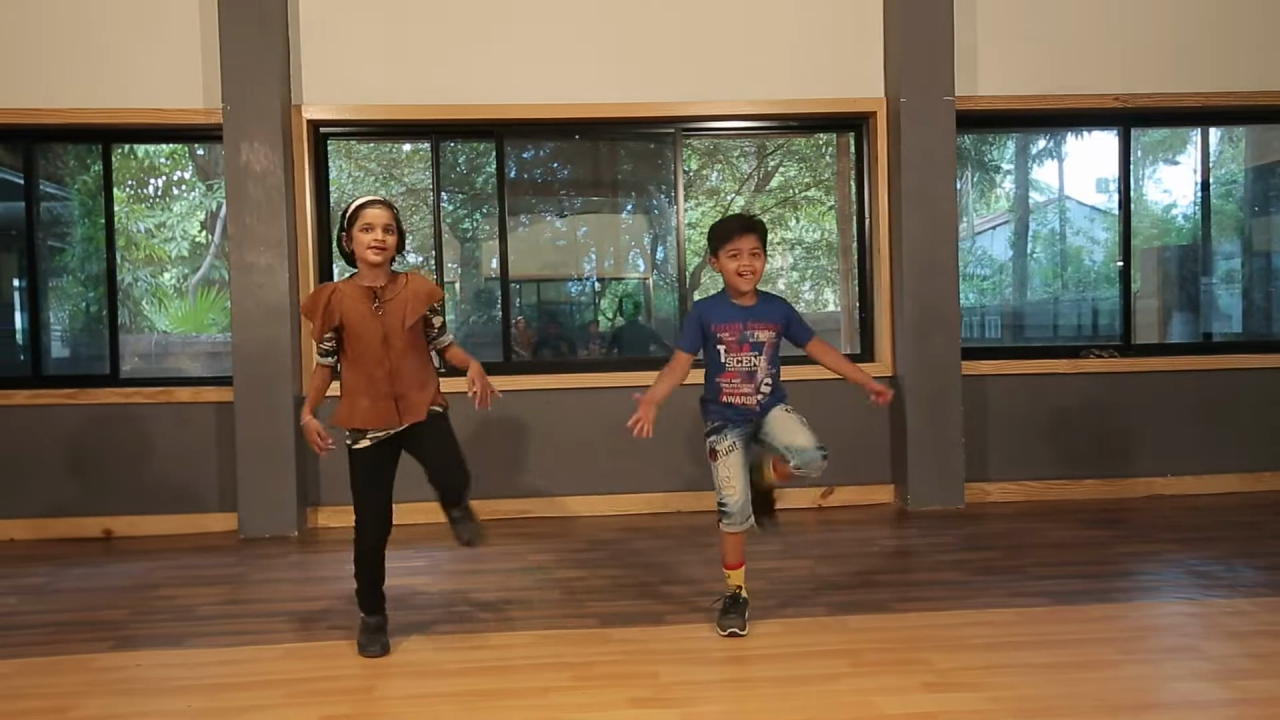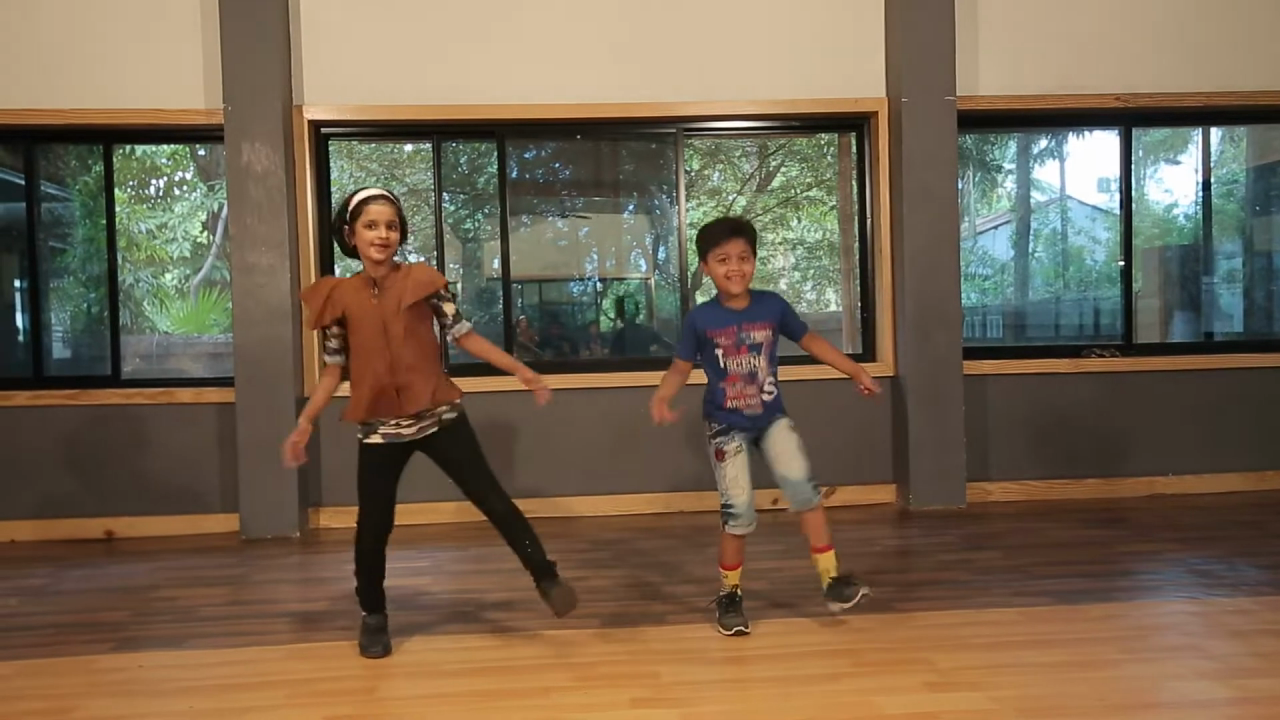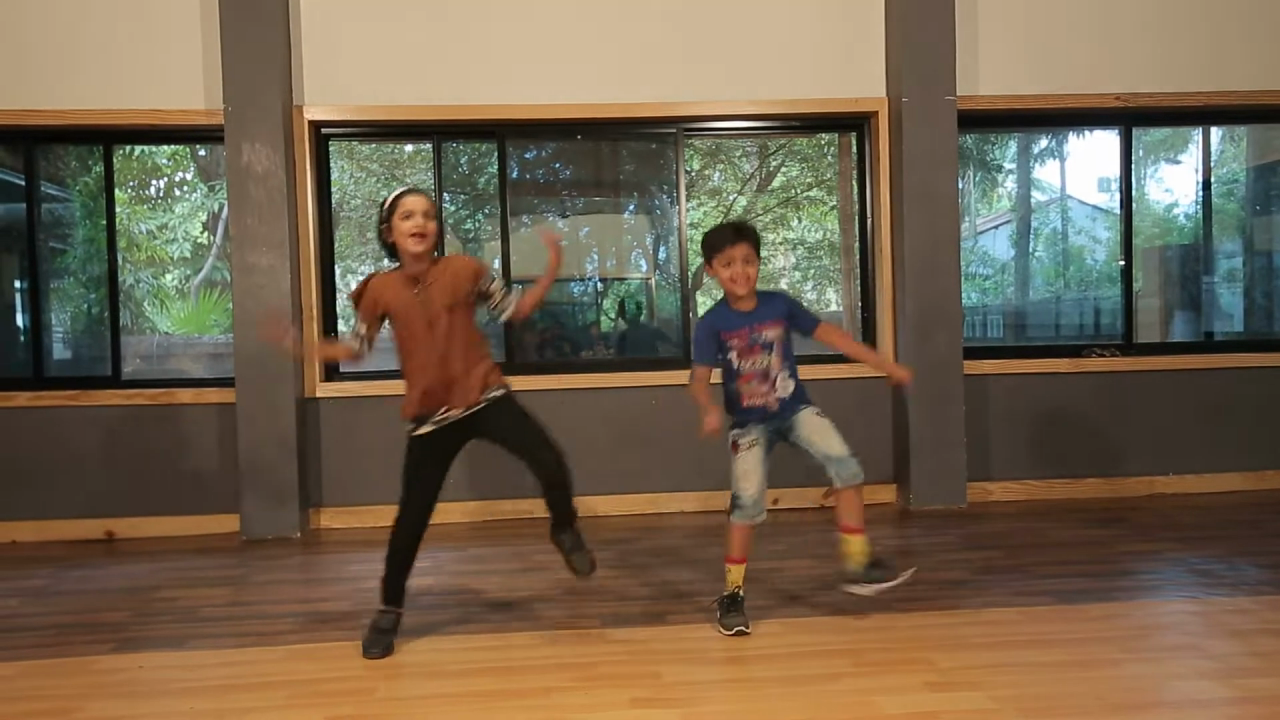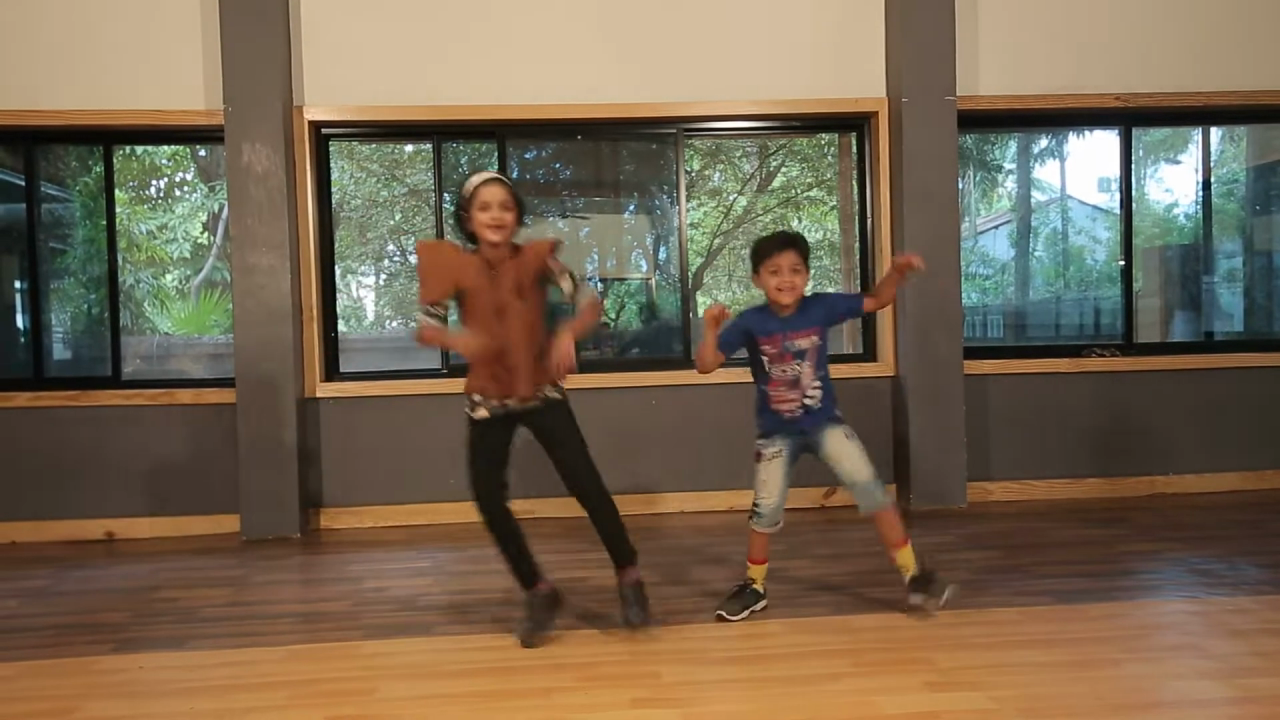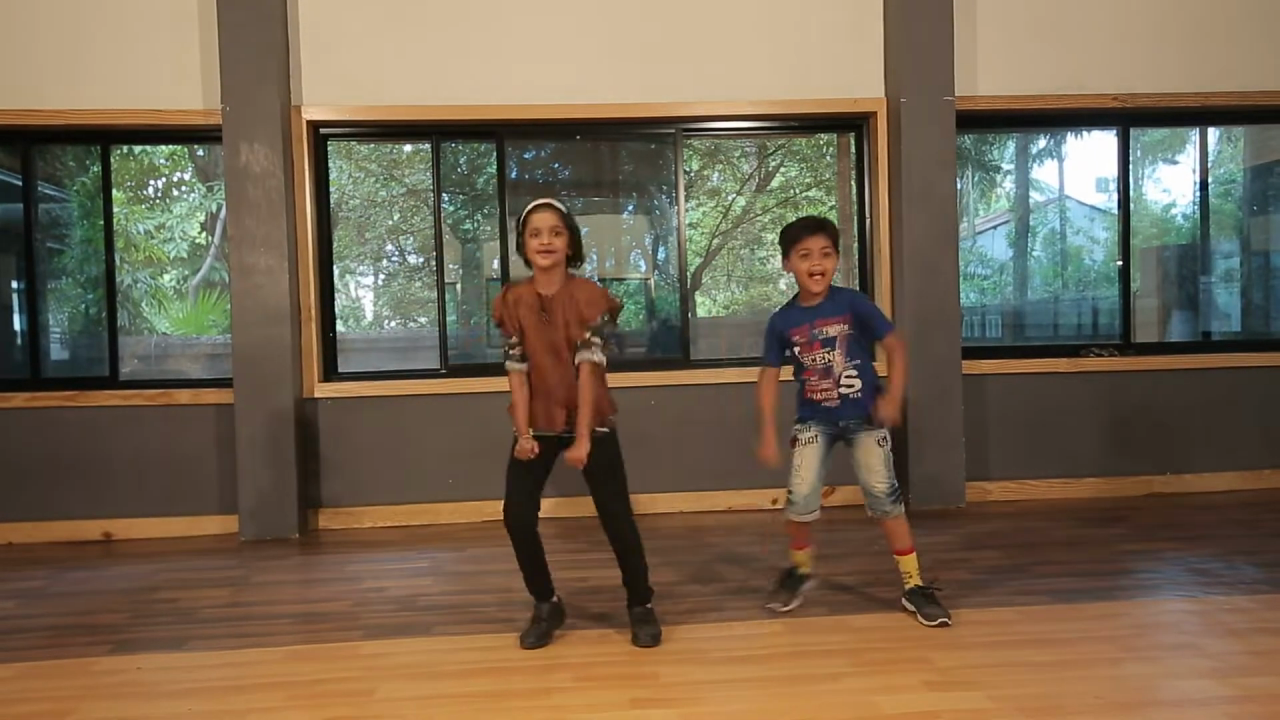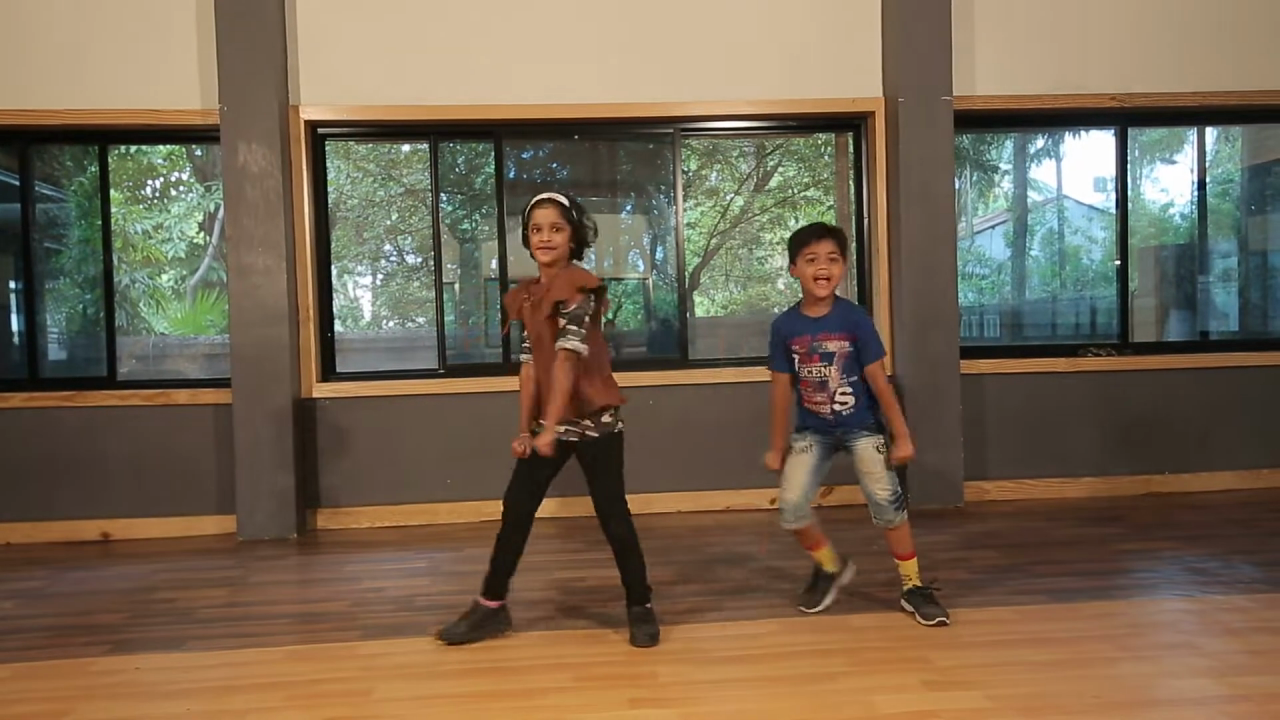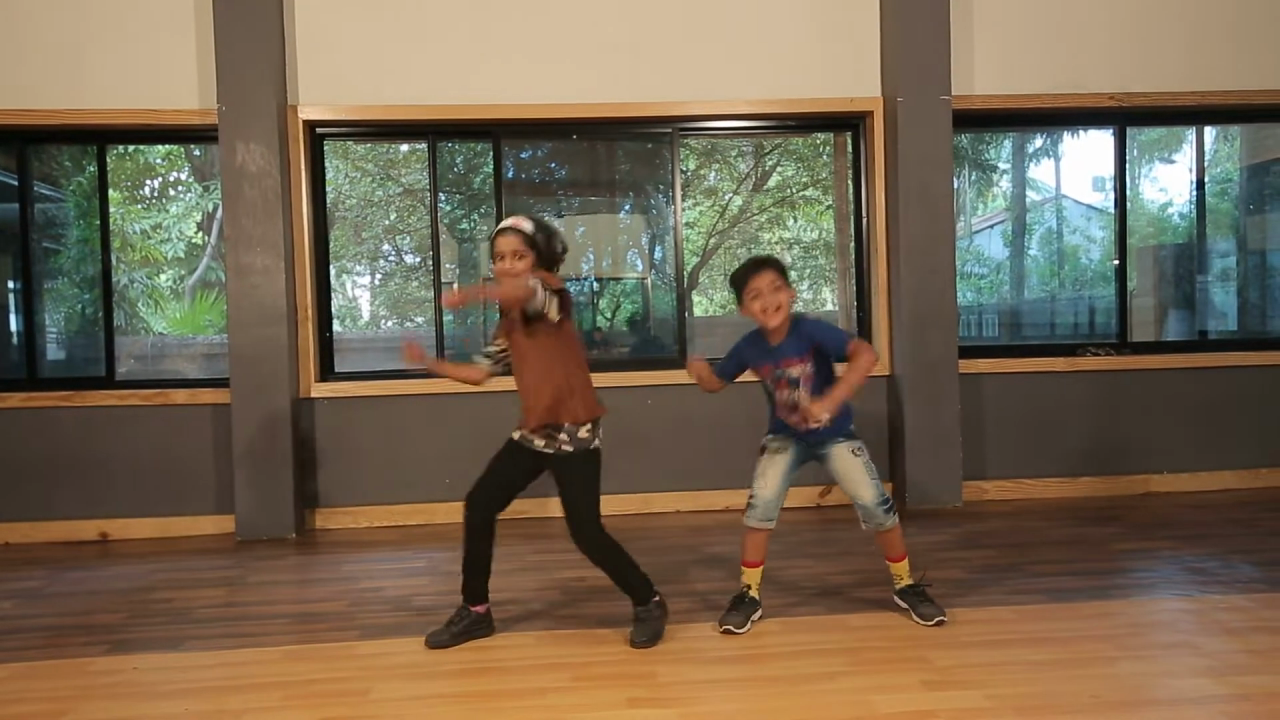
dt=0.2s
person 1, frame 1
left shoulder: (419, 290)
right shoulder: (335, 298)
left elbow: (444, 344)
right elbow: (326, 362)
left wrist: (473, 367)
right wrist: (307, 412)
left hip: (423, 410)
right hip: (366, 424)
left knee: (454, 480)
right knee: (372, 525)
left ankle: (456, 508)
right ankle: (372, 614)
person 1, frame 2
left shoulder: (423, 281)
right shoulder: (338, 295)
left elbow: (464, 335)
right elbow: (335, 367)
left wrist: (519, 369)
right wrist: (305, 422)
left hip: (438, 413)
right hip: (379, 425)
left knee: (492, 499)
right knee: (373, 525)
left ankle: (545, 575)
right ankle: (373, 615)
person 1, frame 3
left shoulder: (463, 270)
right shoulder: (381, 289)
left elbow: (515, 310)
right elbow: (355, 348)
left wrist: (550, 270)
left hip: (485, 397)
right hip: (430, 414)
left knee: (550, 463)
right knee: (412, 517)
left ankle: (565, 531)
right ankle: (389, 611)
person 1, frame 4
left shoulder: (537, 258)
right shoulder: (454, 265)
left elbow: (589, 303)
right elbow: (426, 329)
left wrist: (569, 333)
right wrist: (457, 339)
left hip: (542, 393)
right hip: (488, 400)
left knee: (585, 485)
right knee: (489, 499)
left ankle: (629, 576)
right ankle: (539, 593)
person 1, frame 5
left shoulder: (588, 296)
right shoulder: (515, 301)
left elbow: (590, 366)
right elbow: (516, 370)
left wrist: (583, 437)
right wrist: (523, 433)
left hip: (590, 423)
right hip: (539, 425)
left knee: (616, 517)
right knee: (516, 513)
left ankle: (641, 606)
right ankle: (546, 605)
person 1, frame 6
left shoulder: (577, 286)
right shoulder: (526, 296)
left elbow: (567, 356)
right elbow: (529, 364)
left wrist: (552, 426)
right wrist: (524, 428)
left hip: (595, 420)
right hip: (545, 418)
left knee: (612, 513)
right knee: (516, 507)
left ankle: (640, 606)
right ankle: (491, 606)
person 1, frame 7
left shoulder: (548, 295)
right shoulder: (509, 320)
left elbow: (523, 288)
right elbow: (480, 372)
left wrist: (471, 294)
right wrist: (429, 363)
left hip: (574, 433)
right hip: (534, 432)
left knee: (585, 531)
right knee: (478, 506)
left ankle: (648, 604)
right ankle: (475, 610)
person 2, frame 1
left shoulder: (778, 309)
right shoulder: (704, 312)
left elbow: (817, 347)
right elbow: (679, 365)
left wrist: (865, 380)
right wrist: (651, 401)
left hip: (771, 409)
right hip: (724, 420)
left knee: (811, 458)
right knee: (734, 509)
left ankle: (763, 478)
right ankle: (735, 594)
person 2, frame 2
left shoulder: (772, 306)
right shoulder: (700, 319)
left elbow: (810, 340)
right elbow: (680, 368)
left wrist: (857, 372)
right wrist: (660, 400)
left hip: (772, 417)
right hip: (727, 425)
left knee: (802, 489)
right knee: (739, 511)
left ankle: (831, 579)
right ankle: (730, 594)
person 2, frame 3
left shoulder: (780, 304)
right shoulder: (711, 323)
left elbow: (828, 333)
right elbow: (700, 377)
left wrist: (884, 364)
right wrist: (709, 407)
left hip: (796, 409)
right hip: (748, 422)
left knee: (845, 466)
right knee: (747, 503)
left ankle: (858, 562)
right ankle: (732, 594)
person 2, frame 4
left shoulder: (820, 307)
right shoulder: (750, 323)
left elbow: (878, 300)
right elbow: (705, 365)
left wrist: (897, 272)
right wrist: (711, 329)
left hip: (825, 422)
right hip: (777, 431)
left knee: (870, 490)
right knee: (766, 511)
left ankle: (915, 576)
right ankle: (752, 588)
person 2, frame 5
left shoulder: (853, 303)
right shoulder: (783, 321)
left elbow: (894, 346)
right elbow: (768, 378)
left wrist: (893, 395)
right wrist: (768, 433)
left hip: (863, 416)
right hip: (813, 420)
left knee: (885, 499)
right knee: (801, 500)
left ankle: (915, 587)
right ankle: (799, 571)
person 2, frame 6
left shoulder: (854, 317)
right shoulder: (784, 326)
left elbow: (878, 378)
right elbow: (781, 388)
left wrist: (902, 435)
right wrist: (777, 444)
left hip: (862, 425)
right hip: (811, 430)
left knee: (887, 505)
right knee: (792, 508)
left ankle: (913, 587)
right ankle: (830, 567)
person 2, frame 7
left shoulder: (812, 331)
right shoulder: (747, 348)
left elbow: (866, 354)
right elbow: (715, 382)
left wrist: (832, 399)
right wrist: (700, 372)
left hip: (834, 433)
right hip: (785, 436)
left knee: (876, 508)
right knee: (759, 509)
left ankle: (906, 586)
right ankle: (748, 595)
